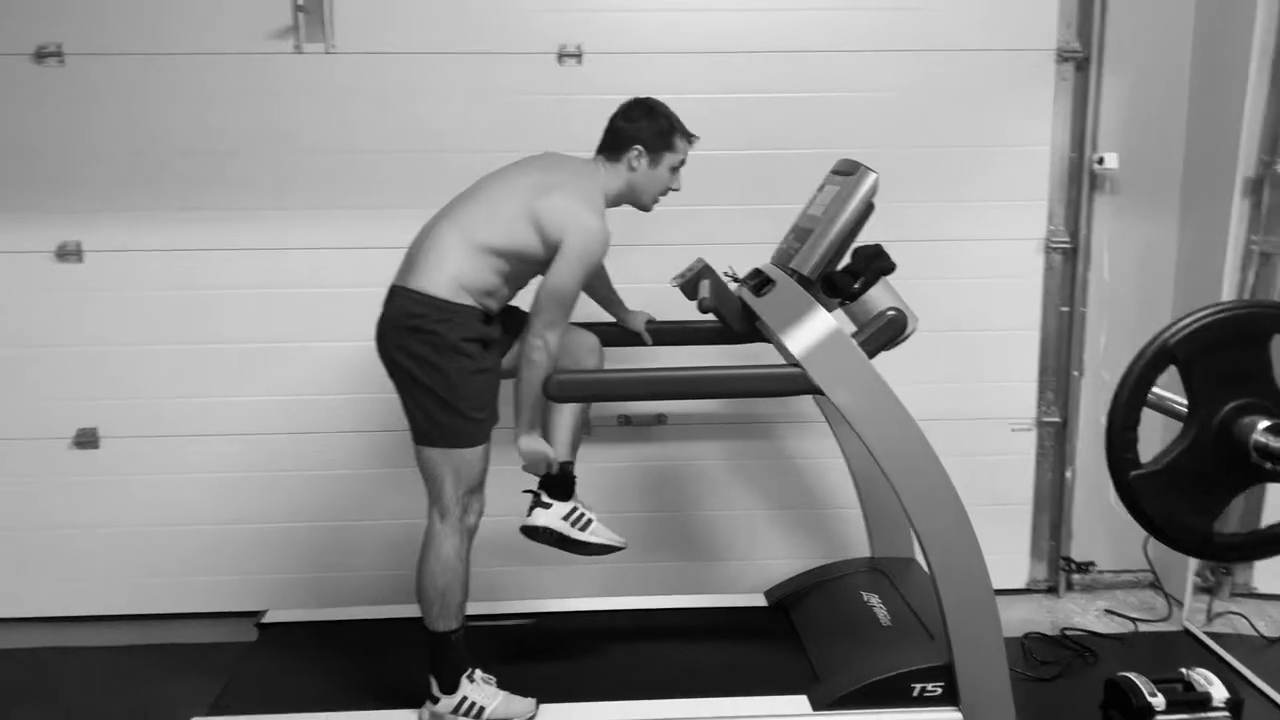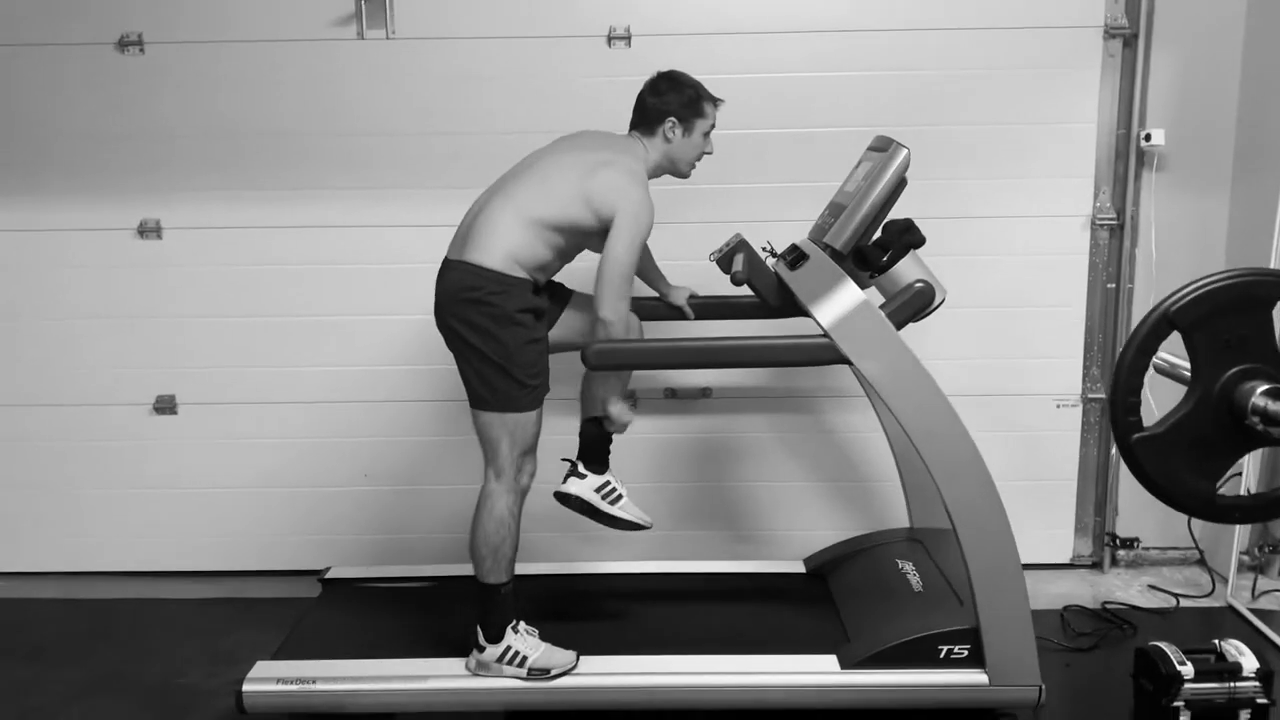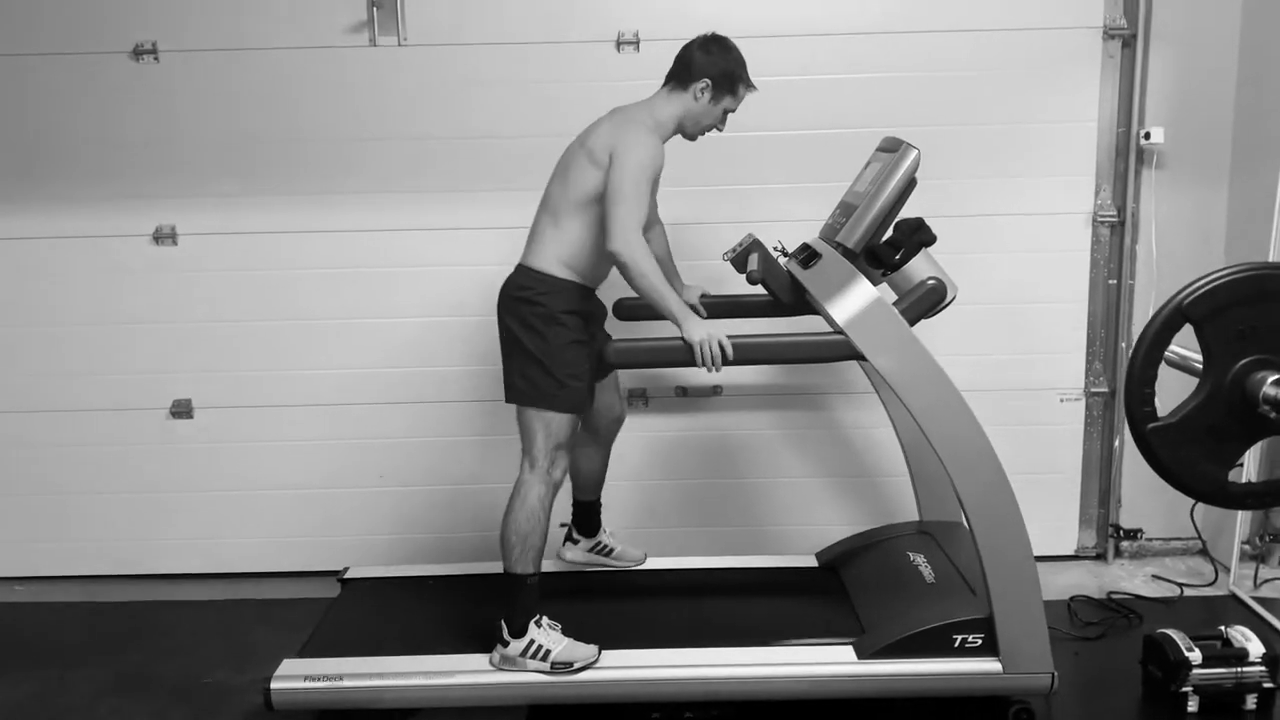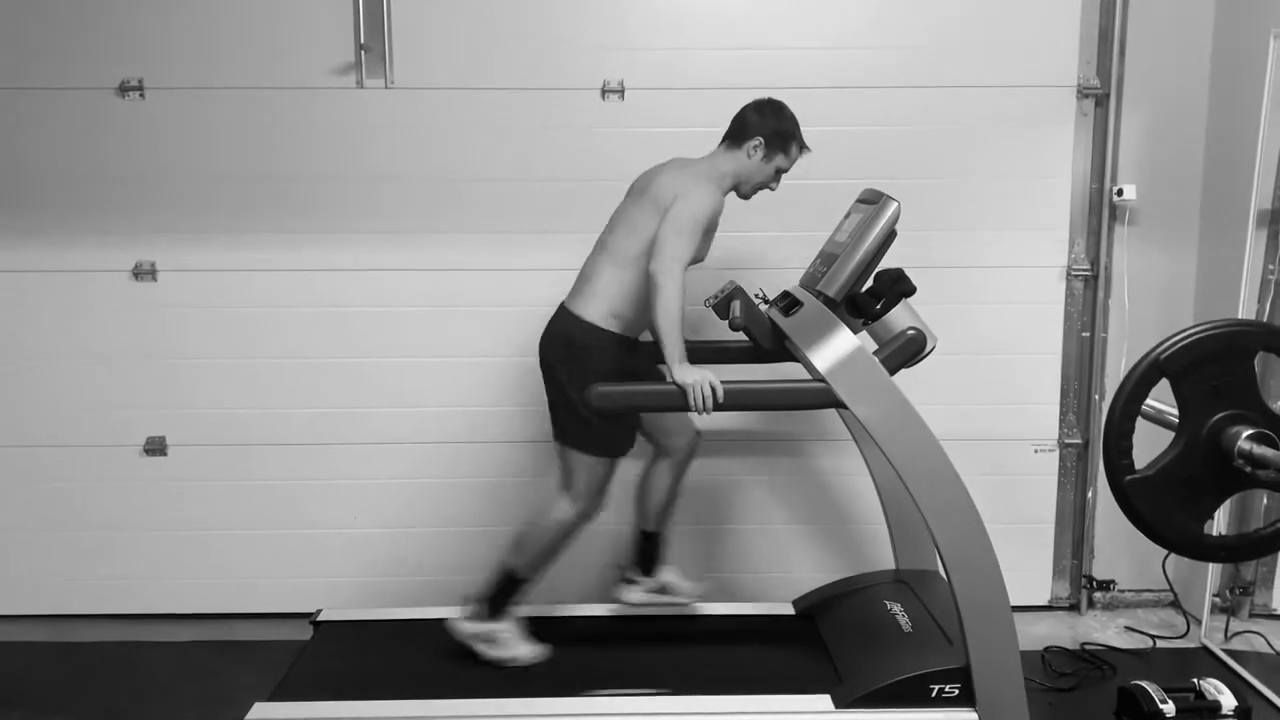
dt=0.7s
person 1, frame 1
left shoulder: (565, 175)
right shoulder: (587, 219)
right elbow: (540, 335)
left wrist: (624, 315)
right wrist: (527, 431)
left hip: (445, 311)
right hip: (432, 325)
left knee: (583, 349)
right knee: (459, 513)
left ankle: (555, 501)
person 1, frame 2
left shoulder: (602, 149)
right shoulder: (632, 192)
right elbow: (610, 312)
left wrist: (666, 289)
right wrist: (616, 397)
left hip: (484, 281)
right hip: (485, 297)
left knee: (620, 327)
right knee: (511, 473)
left ankle: (589, 472)
right ankle: (495, 640)
person 1, frame 3
left shoulder: (633, 129)
right shoulder: (640, 139)
left elbow: (647, 225)
right elbow: (624, 243)
left wrist: (679, 289)
right wrist: (685, 321)
left hip: (571, 300)
right hip: (546, 303)
left knee: (605, 419)
right knee: (547, 466)
left ankle: (584, 535)
right ankle: (519, 633)
person 1, frame 4
left shoulder: (675, 175)
right shoulder: (698, 192)
right elbow: (665, 273)
left wrist: (668, 351)
right wrist: (680, 366)
left hip: (599, 334)
right hip: (587, 346)
left knee: (680, 440)
right knee: (582, 498)
left ankle: (642, 572)
right ankle: (488, 616)
